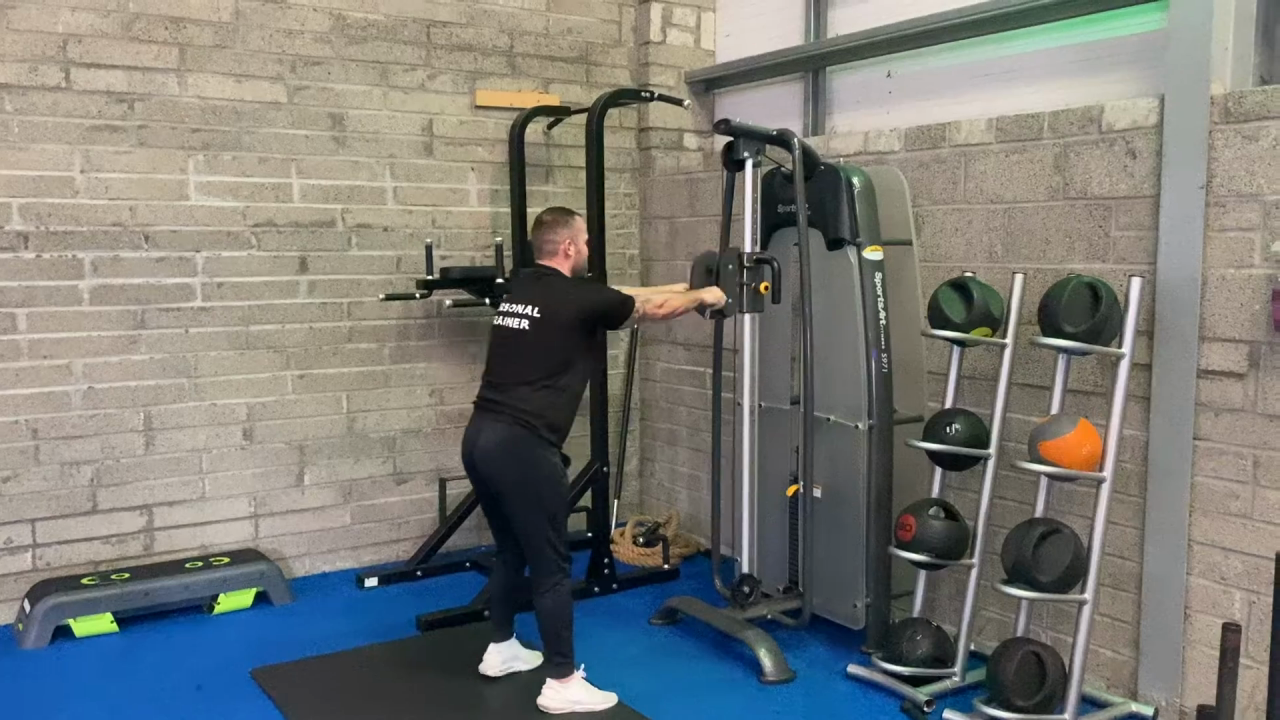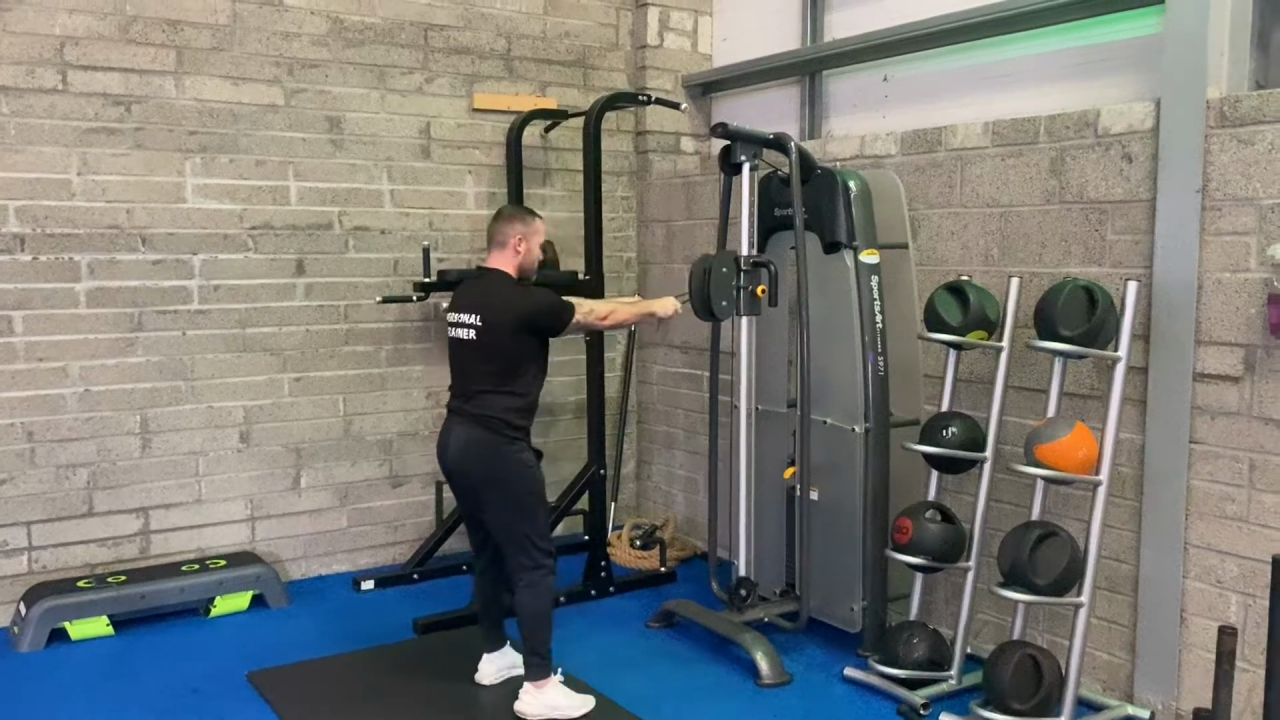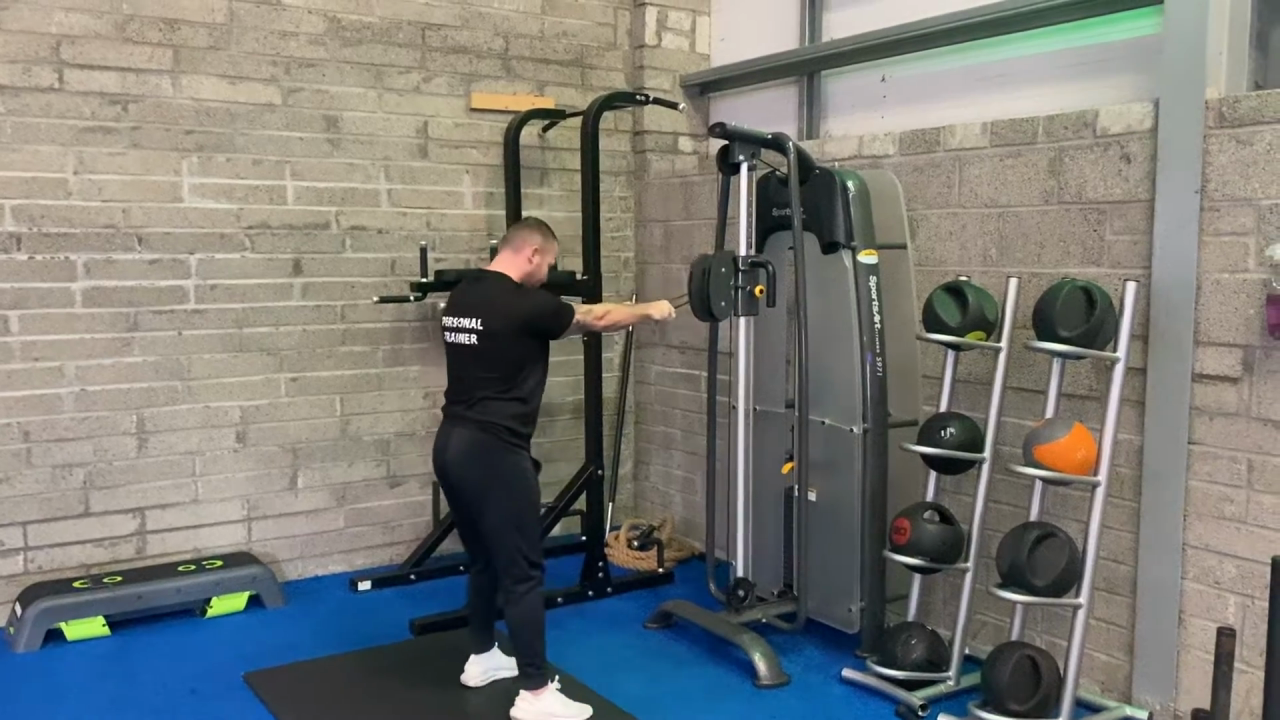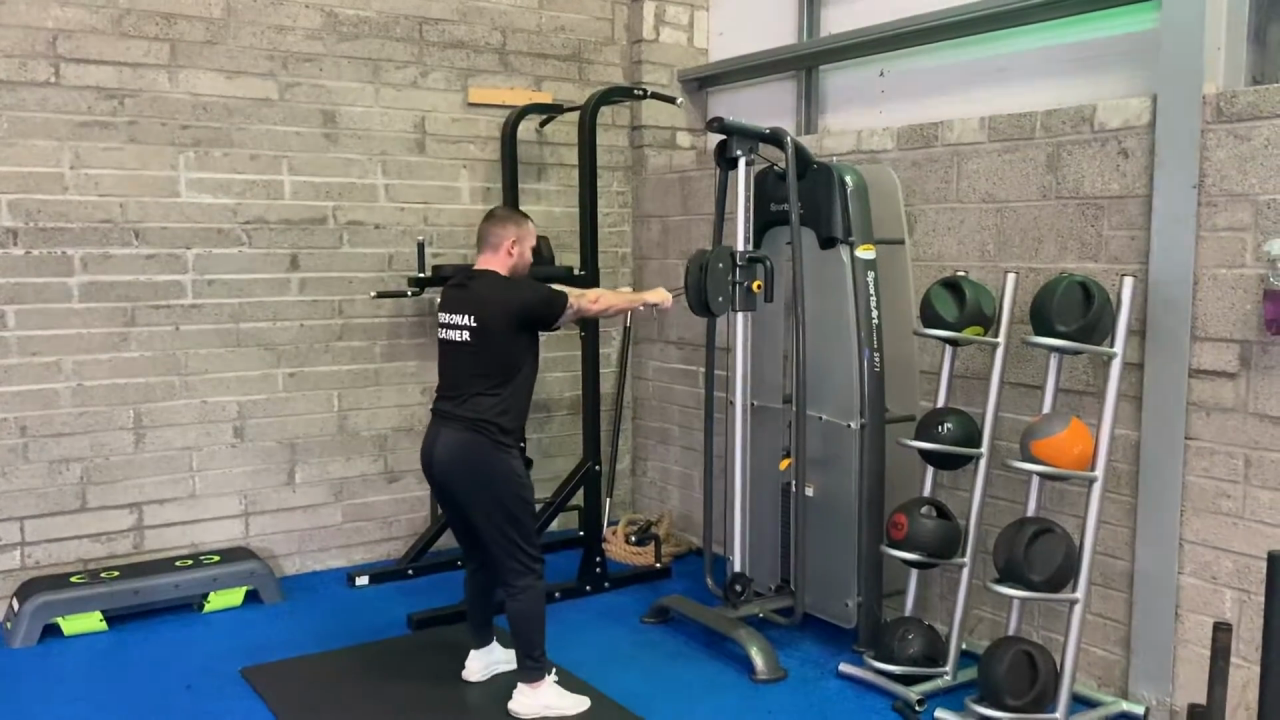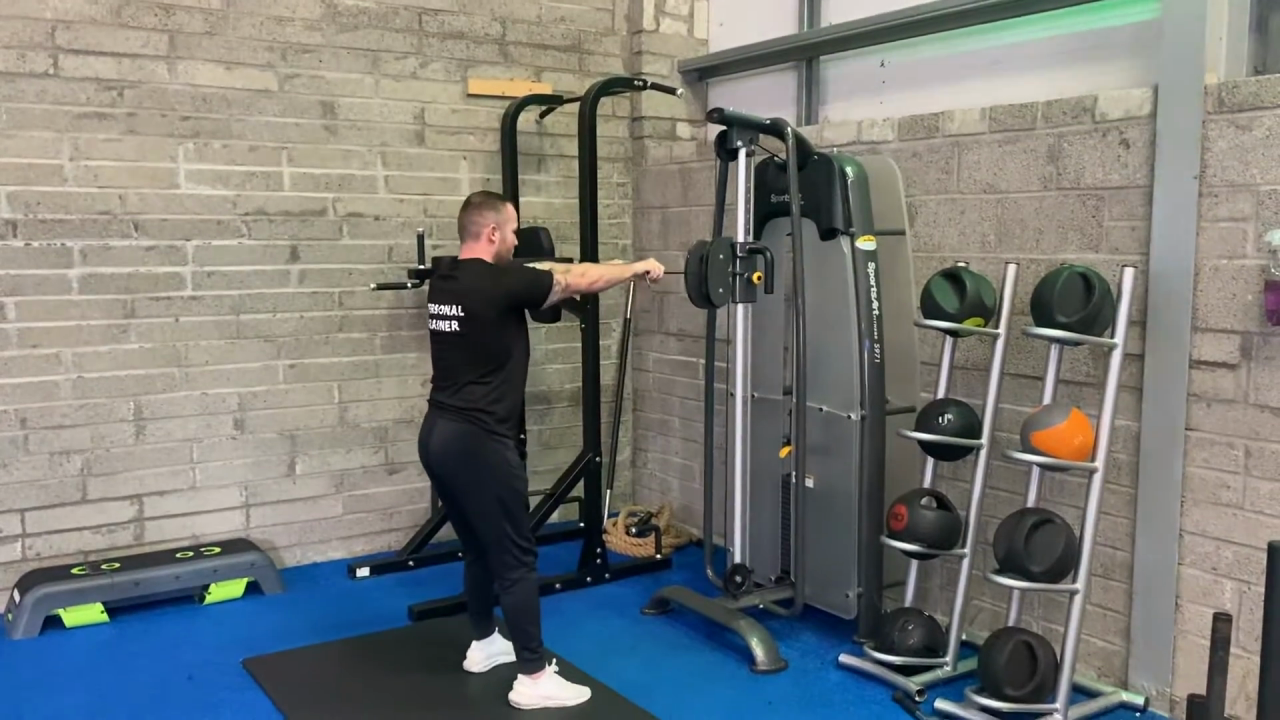
dt=0.5s
person 1, frame 1
left shoulder: (520, 290)
right shoulder: (576, 298)
right elbow: (654, 308)
left wrist: (679, 286)
right wrist: (701, 296)
left hip: (480, 437)
right hip: (522, 446)
left knee: (511, 549)
right knee: (550, 565)
left ankle: (501, 647)
right ankle: (563, 682)
person 1, frame 2
left shoulder: (468, 294)
right shoulder: (520, 301)
left elbow: (571, 307)
right elbow: (597, 318)
left wrist: (636, 301)
right wrist: (653, 308)
left hip: (457, 441)
right hip: (497, 447)
left knee: (490, 553)
right knee: (533, 563)
left ankle: (494, 655)
person 1, frame 3
left shoulder: (463, 296)
right shoulder: (522, 304)
right elbow: (594, 320)
right wrist: (649, 311)
left hip: (453, 445)
right hip: (493, 453)
left knee: (485, 559)
right knee: (523, 574)
left ankle: (482, 658)
person 1, frame 4
left shoulder: (456, 293)
right shoulder: (514, 298)
right elbow: (589, 305)
left wrist: (590, 293)
right wrist: (646, 297)
left hip: (440, 444)
right hip: (482, 451)
left knee: (482, 555)
right knee: (523, 567)
left ankle: (482, 652)
person 1, frame 5
left shoulder: (445, 282)
right shoulder: (498, 283)
left elbow: (548, 275)
right elbow: (578, 282)
left wrist: (596, 267)
right wrist: (637, 268)
left hip: (439, 434)
right hip: (478, 442)
left knee: (480, 548)
right knee: (515, 558)
left ankle: (484, 644)
right ankle: (533, 679)
